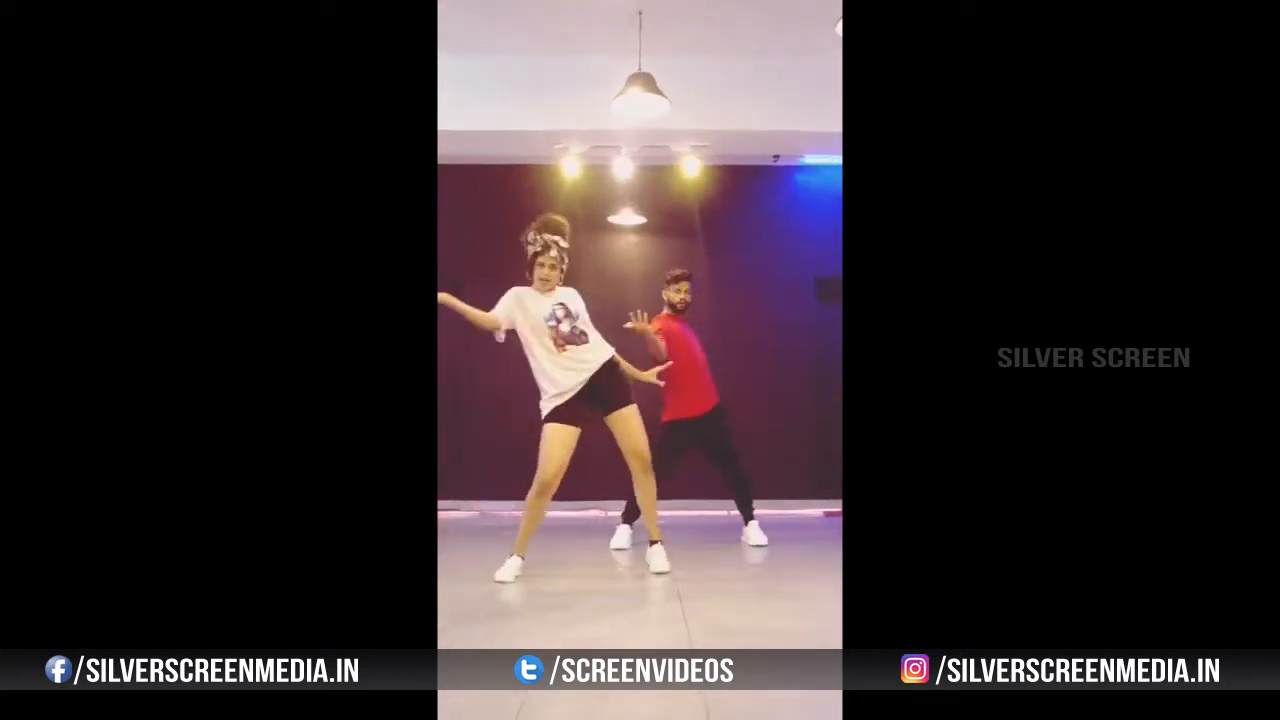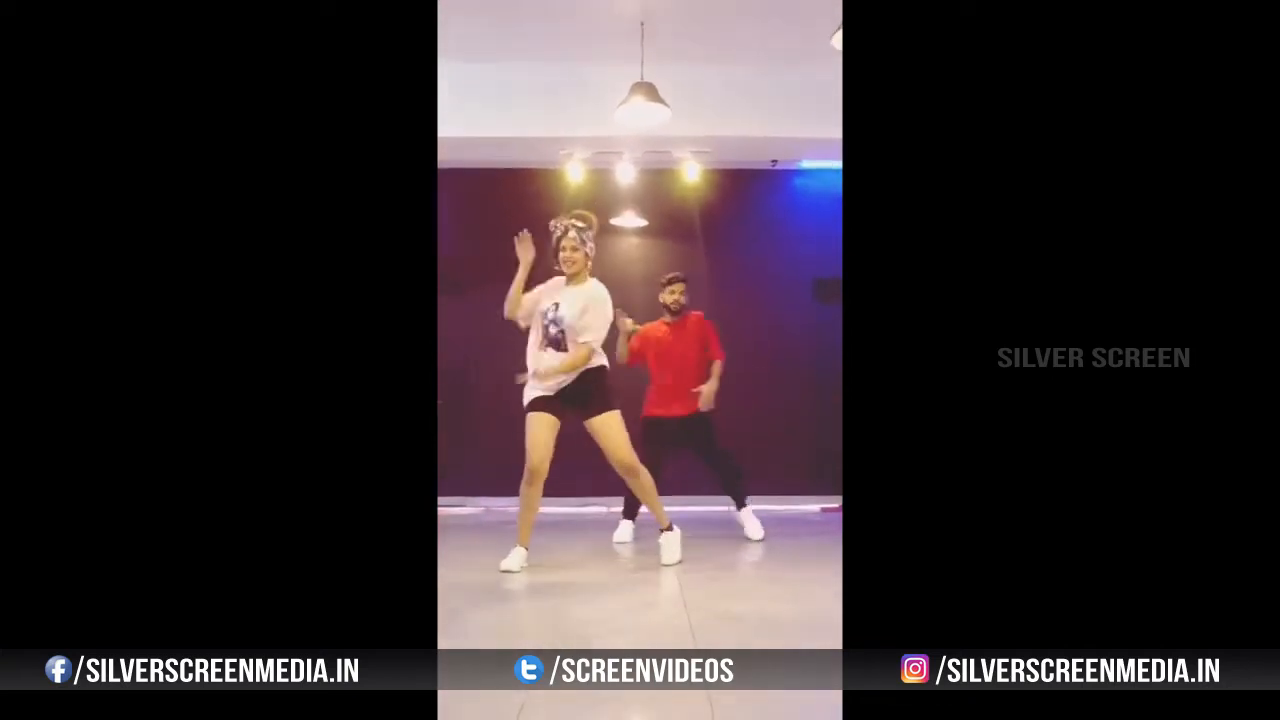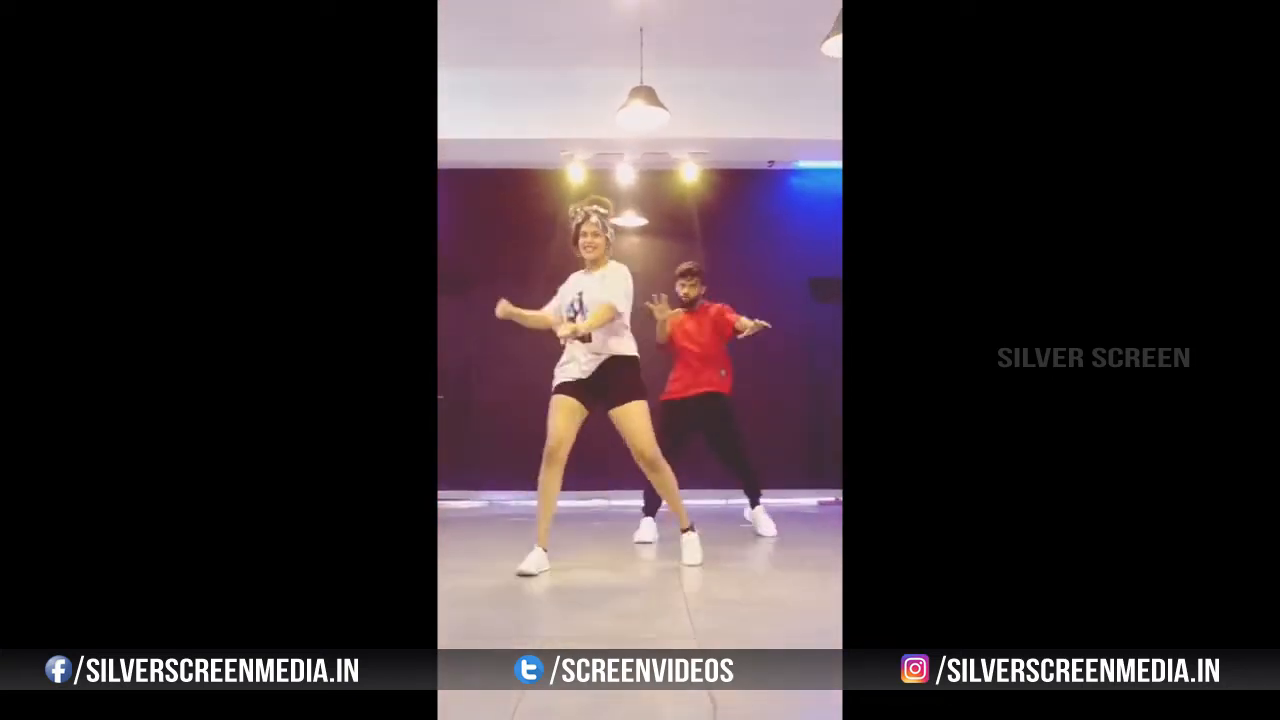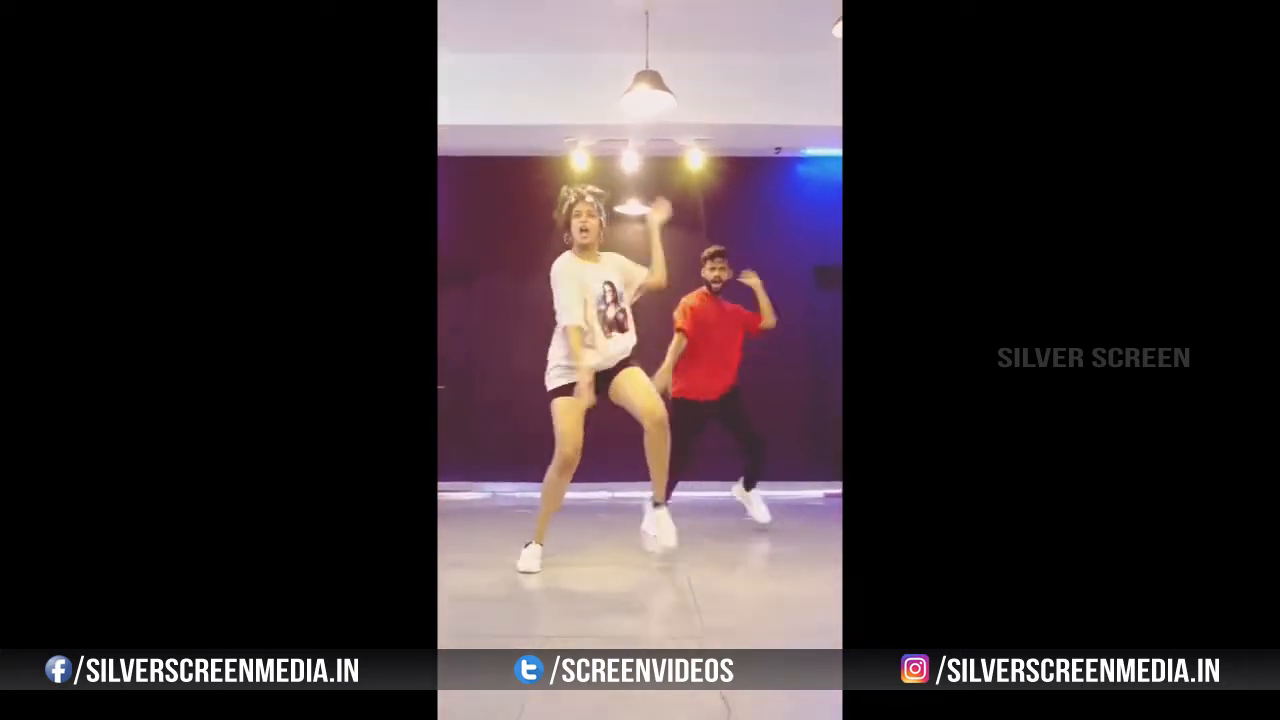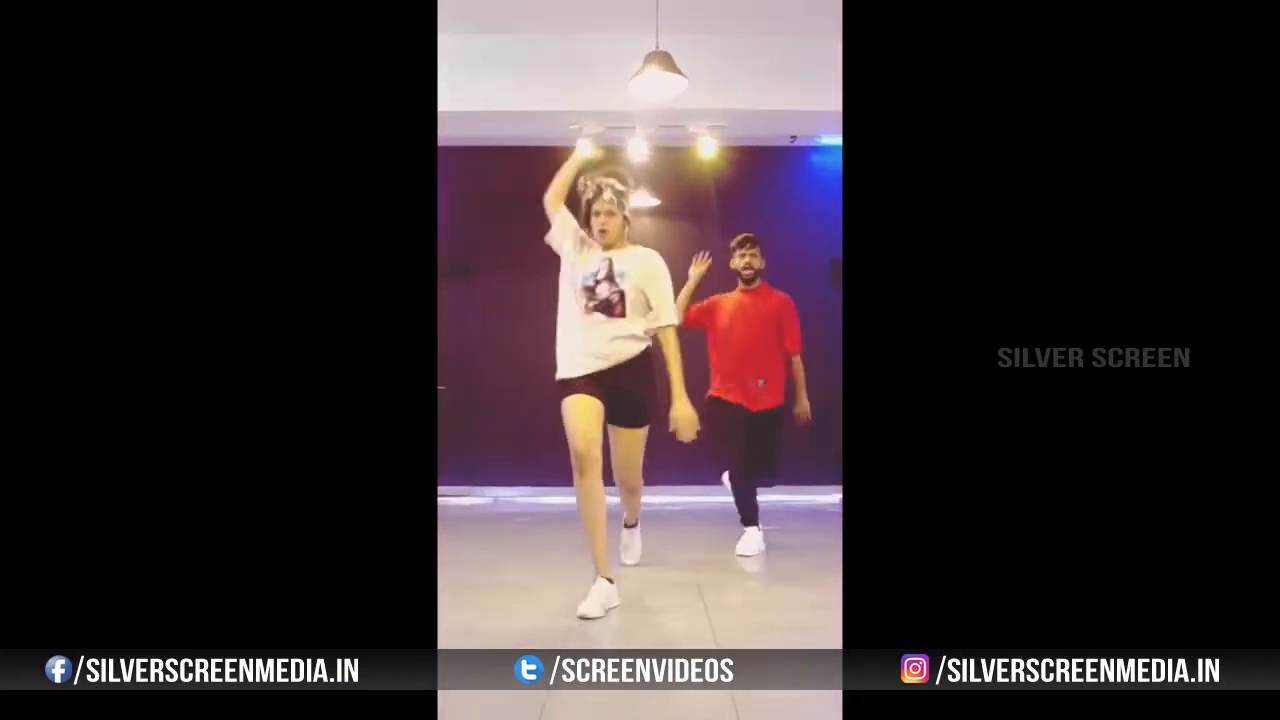
dt=0.5s
person 1, frame 1
left shoulder: (572, 296)
right shoulder: (518, 297)
right elbow: (492, 322)
left wrist: (638, 372)
right wrist: (448, 301)
left hip: (605, 375)
right hip: (563, 393)
left knee: (641, 460)
right knee: (546, 480)
left ankle: (655, 544)
right ankle: (516, 555)
person 1, frame 2
left shoulder: (597, 293)
right shoulder: (553, 286)
left elbow: (585, 350)
right elbow: (512, 313)
left wrist: (548, 371)
right wrist: (524, 265)
left hip: (587, 381)
right hip: (544, 387)
left knee: (626, 462)
right knee: (535, 468)
left ankle: (666, 528)
right ankle: (521, 547)
person 1, frame 3
left shoulder: (618, 273)
right shoulder: (572, 282)
left elbow: (606, 311)
right elbow: (545, 319)
left wrist: (577, 328)
right wrist: (513, 312)
left hip: (616, 367)
right hip: (574, 371)
left knee: (647, 454)
right knee: (553, 451)
left ankle: (687, 530)
right ankle: (540, 550)
person 1, frame 4
left shoulder: (613, 262)
right shoulder: (565, 268)
left elbow: (656, 281)
right elbow: (573, 329)
left wrist: (656, 226)
right wrist: (583, 377)
left hip: (617, 358)
right hip: (572, 369)
left knee: (656, 417)
right knee: (567, 457)
left ankle: (658, 506)
right ankle: (536, 542)
person 1, frame 5
left shoulder: (648, 261)
right shoulder: (575, 248)
left elbow: (667, 330)
right elbow: (551, 199)
left wrist: (680, 398)
right wrist: (578, 160)
left hip: (631, 369)
right hip: (578, 369)
left knee: (627, 477)
right knee: (584, 453)
left ankle: (631, 523)
right ankle: (603, 580)
person 2, frame 1
left shoulder: (683, 325)
right shoulder: (659, 325)
right elbow: (661, 354)
right wrist: (647, 334)
left hip: (709, 410)
right hip: (679, 416)
left knee: (732, 468)
right knee: (655, 472)
left ankle: (750, 524)
right ankle: (625, 526)
person 2, frame 2
left shoulder: (700, 322)
right shoulder: (648, 331)
left elbow: (717, 359)
right elbow: (623, 360)
left wrist: (713, 384)
right wrist: (624, 333)
left hip: (694, 412)
right hip: (658, 415)
left knee: (721, 462)
right knee: (646, 469)
left ankle: (743, 510)
right ankle: (627, 521)
person 2, frame 3
left shoulder: (719, 312)
right shoulder: (672, 319)
left elbow: (741, 323)
right elbow: (663, 342)
left wrist: (750, 325)
right wrist: (661, 319)
left hip: (714, 396)
right hip: (678, 398)
left knee: (734, 455)
right knee: (661, 458)
left ankle: (756, 508)
right ankle: (648, 519)
person 2, frame 4
left shoulder: (735, 312)
right shoulder: (690, 305)
left elbow: (769, 323)
right elbow: (680, 337)
left wrist: (758, 290)
right wrist: (665, 369)
left hip: (726, 391)
right hip: (690, 393)
left knee: (755, 445)
right knee: (678, 454)
left ankle: (748, 489)
person 2, frame 5
left shoulder: (780, 303)
right shoulder: (717, 305)
left elbow: (794, 353)
right elbow: (678, 317)
left wrist: (801, 395)
right wrist: (693, 280)
left hip: (768, 399)
right hip: (726, 397)
left knee: (765, 467)
right knee: (740, 461)
left ankle: (734, 478)
right ankle: (751, 528)
